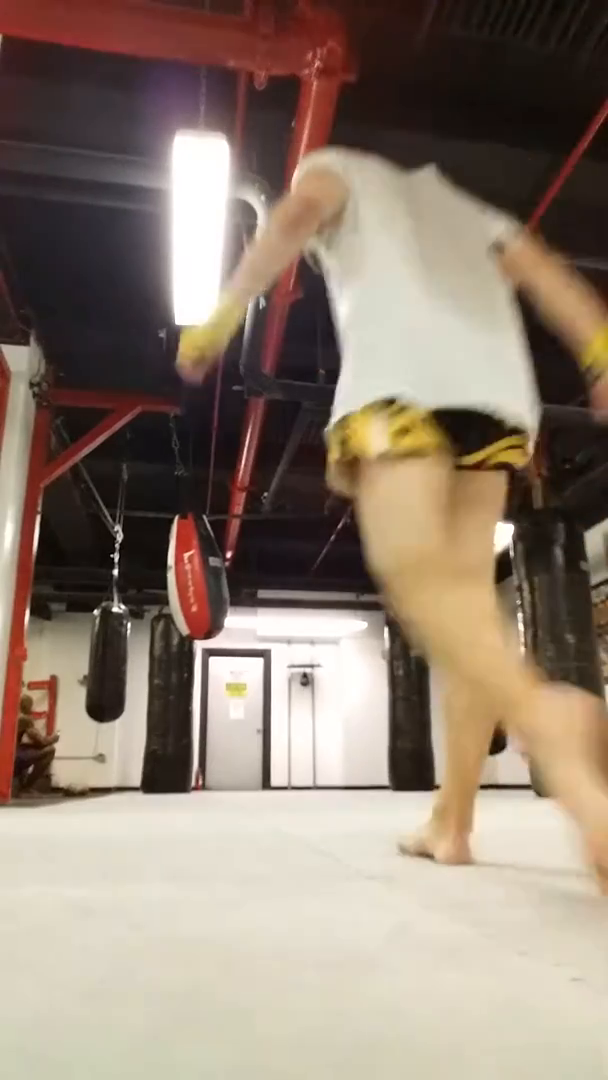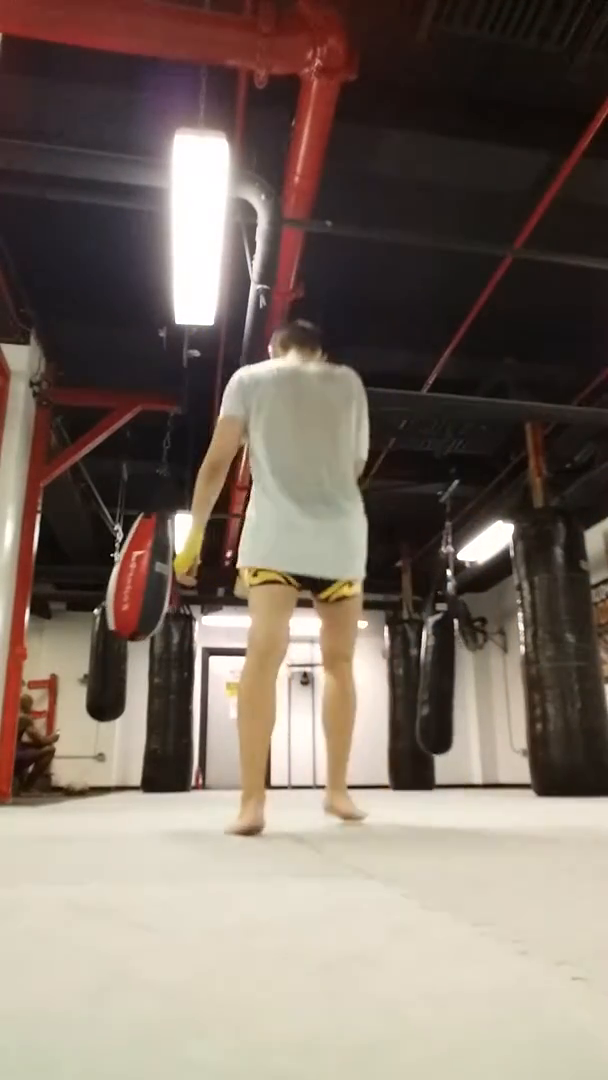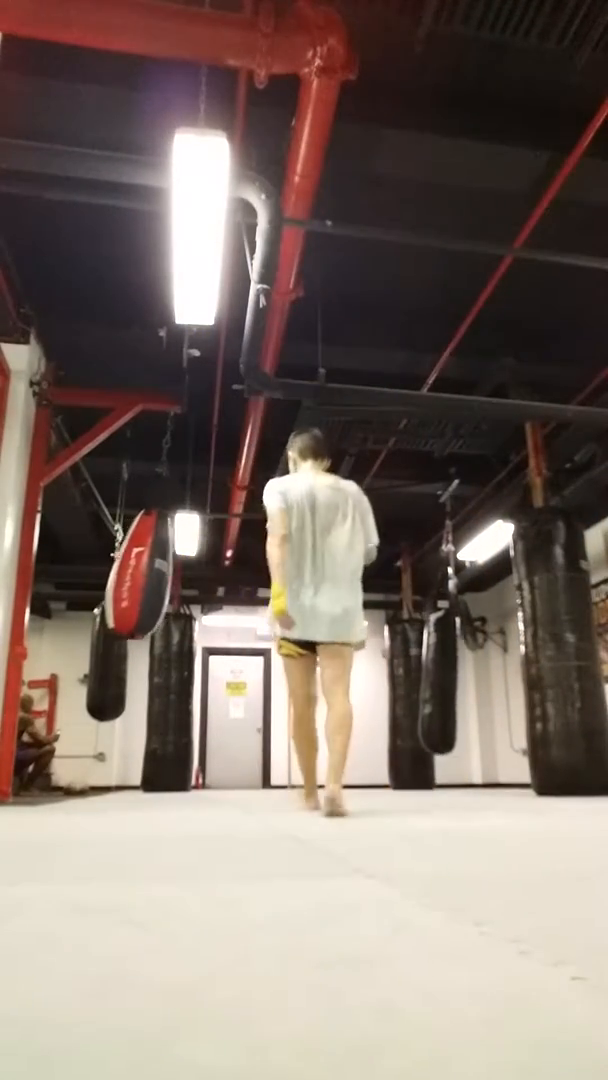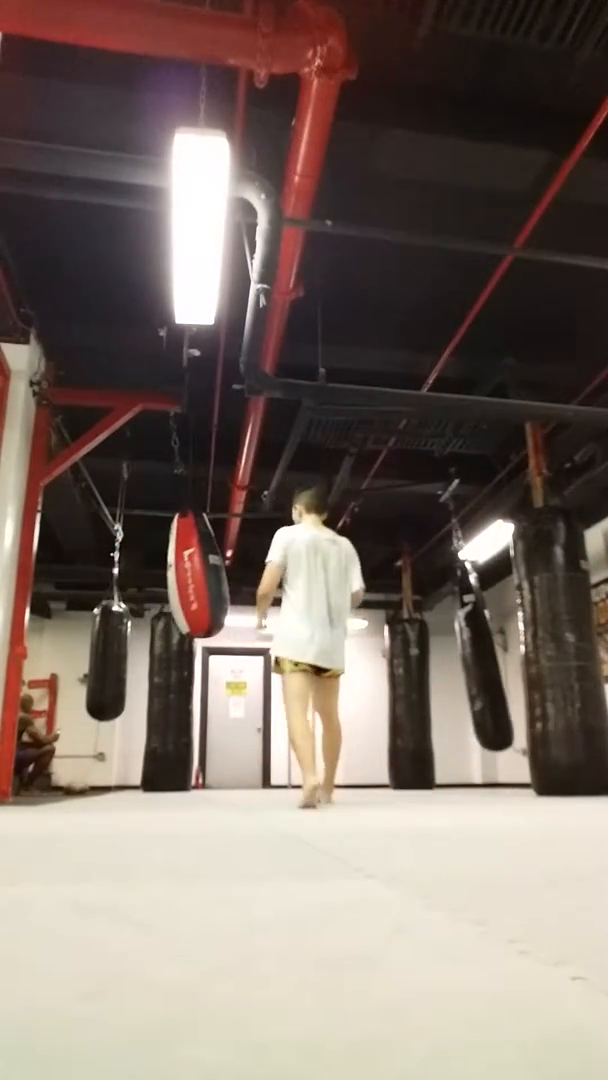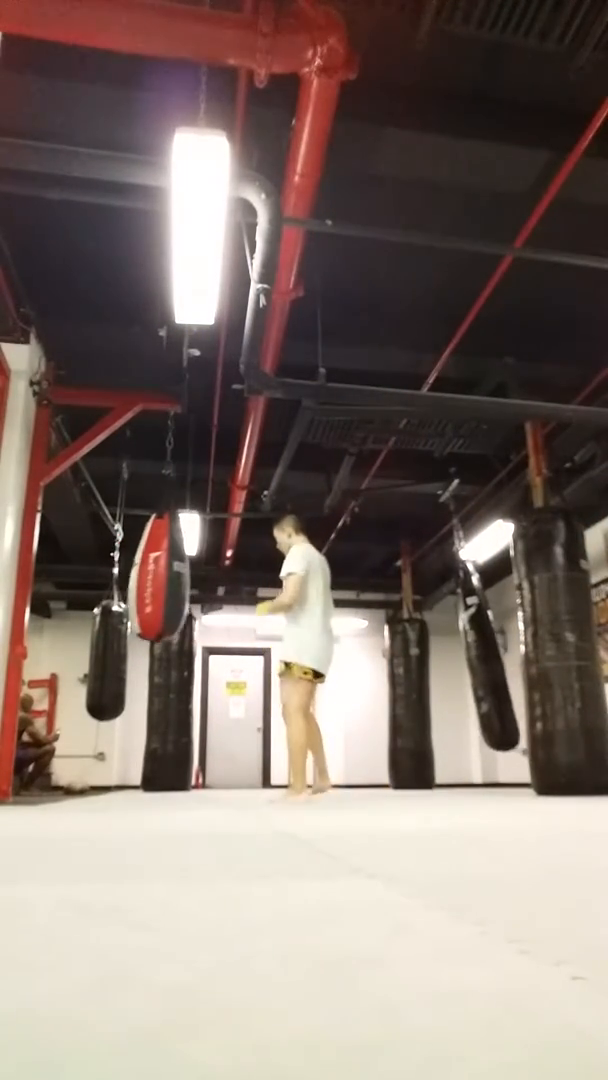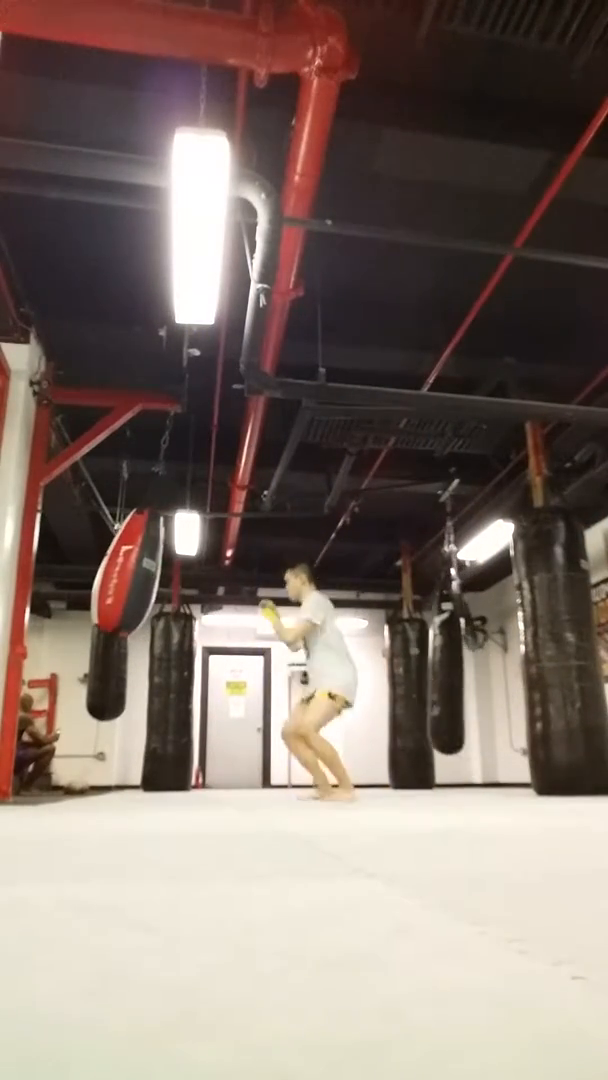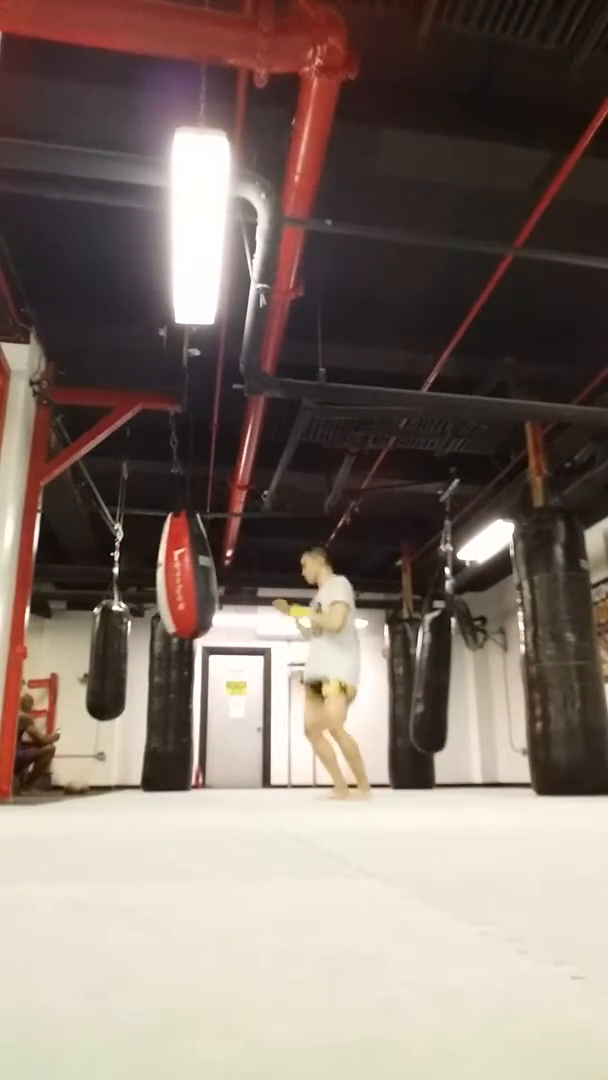
dt=0.7s
person 1, frame 1
left shoulder: (334, 168)
right shoulder: (459, 203)
left elbow: (299, 210)
right elbow: (542, 270)
left wrist: (226, 312)
left hip: (402, 368)
right hip: (497, 374)
left knee: (414, 576)
right knee: (466, 585)
left ankle: (545, 717)
right ankle: (452, 822)
person 1, frame 2
left shoulder: (250, 378)
right shoulder: (350, 382)
left elbow: (217, 462)
left wrist: (194, 536)
left hip: (274, 536)
right hip: (340, 536)
left knee: (263, 656)
right knee: (338, 662)
left ankle: (252, 801)
right ankle: (337, 787)
person 1, frame 3
left shoulder: (280, 486)
right shoulder: (353, 492)
left elbow: (277, 537)
right elbow: (369, 553)
left wrist: (277, 593)
left hip: (297, 608)
right hip: (341, 608)
left knee: (302, 703)
right knee: (338, 697)
left ankle: (310, 791)
right ankle: (334, 778)
person 1, frame 4
left shoulder: (288, 535)
right shoulder: (344, 545)
left elbow: (265, 589)
right elbow: (357, 596)
left wrist: (261, 615)
left hip: (297, 636)
right hip: (333, 640)
left knee: (296, 710)
right knee: (329, 714)
left ankle: (310, 776)
right ankle: (327, 788)
person 1, frame 5
left shoulder: (298, 553)
right shoulder: (319, 559)
left elbow: (289, 599)
left wrist: (268, 607)
right wrist: (277, 604)
left hip: (302, 644)
right hip: (318, 645)
left knee: (292, 712)
right knee: (303, 711)
left ankle: (297, 788)
right ankle: (321, 776)
person 1, frame 6
left shoulder: (315, 602)
right shoulder: (311, 607)
left elbow: (290, 638)
right elbow: (295, 644)
left wrist: (273, 620)
right wrist: (275, 616)
left hip: (336, 682)
right hip: (322, 683)
left knee: (306, 729)
right knee: (290, 732)
left ankle: (346, 788)
right ankle: (324, 787)
person 1, frame 7
left shoulder: (340, 584)
right shoulder: (319, 596)
left elbow: (336, 624)
left wrist: (306, 614)
right wrist: (289, 613)
left hip: (340, 670)
right hip: (317, 671)
left knee: (334, 725)
right knee: (312, 729)
left ankle: (363, 786)
right ankle: (340, 786)
